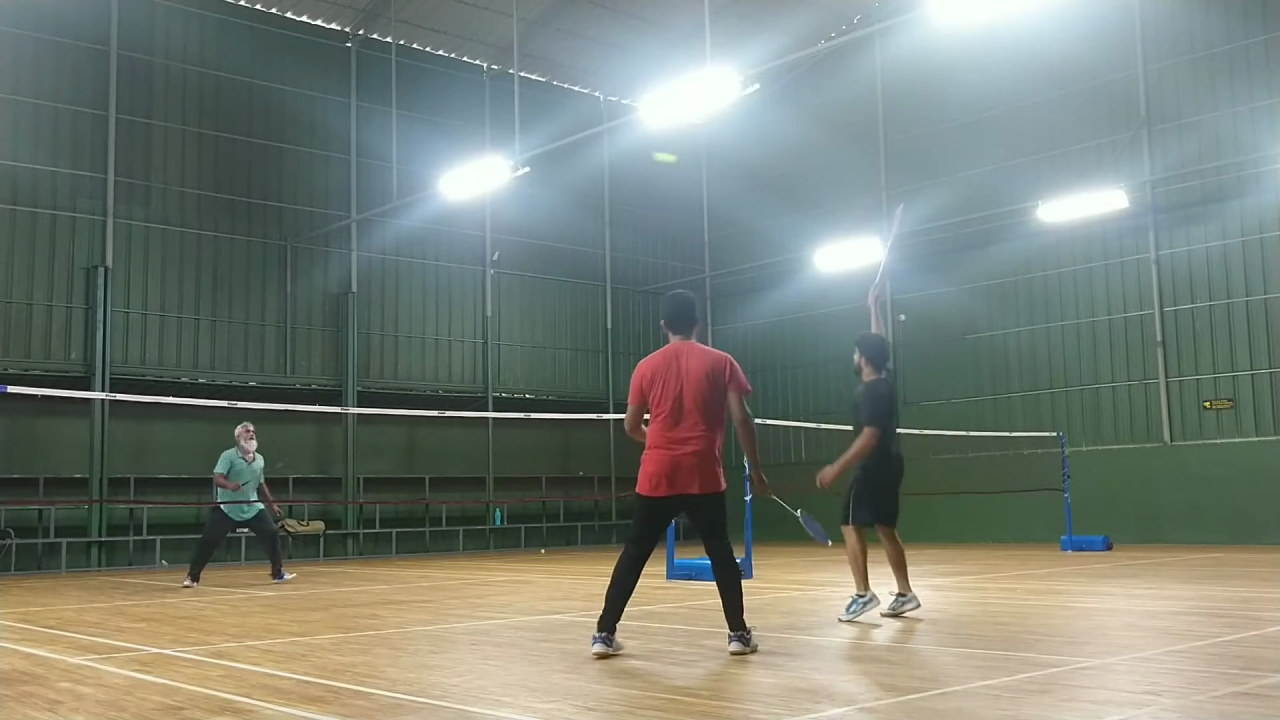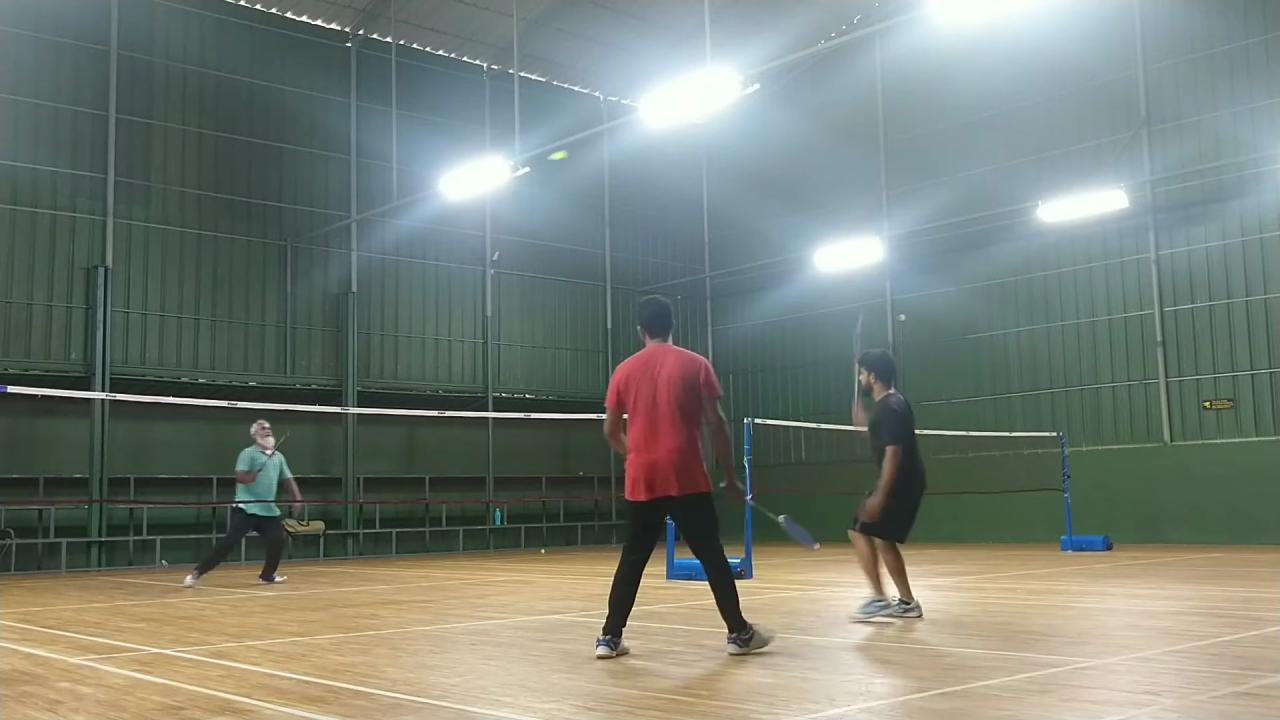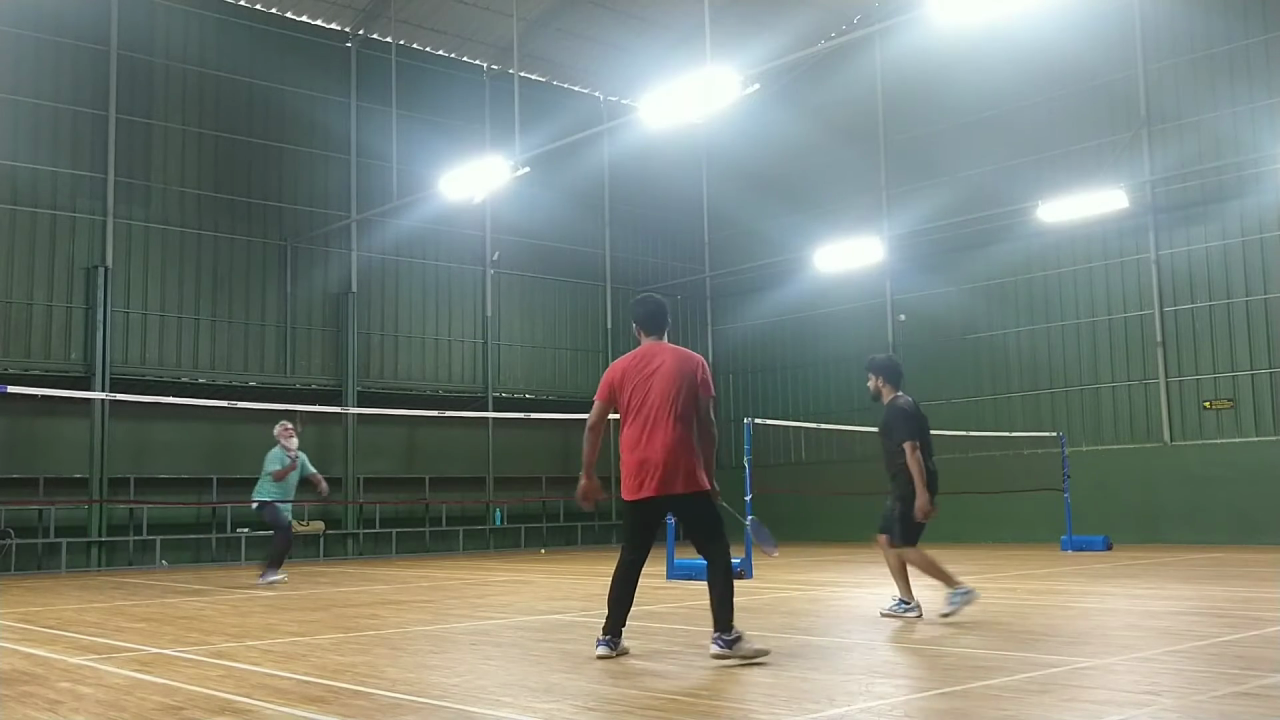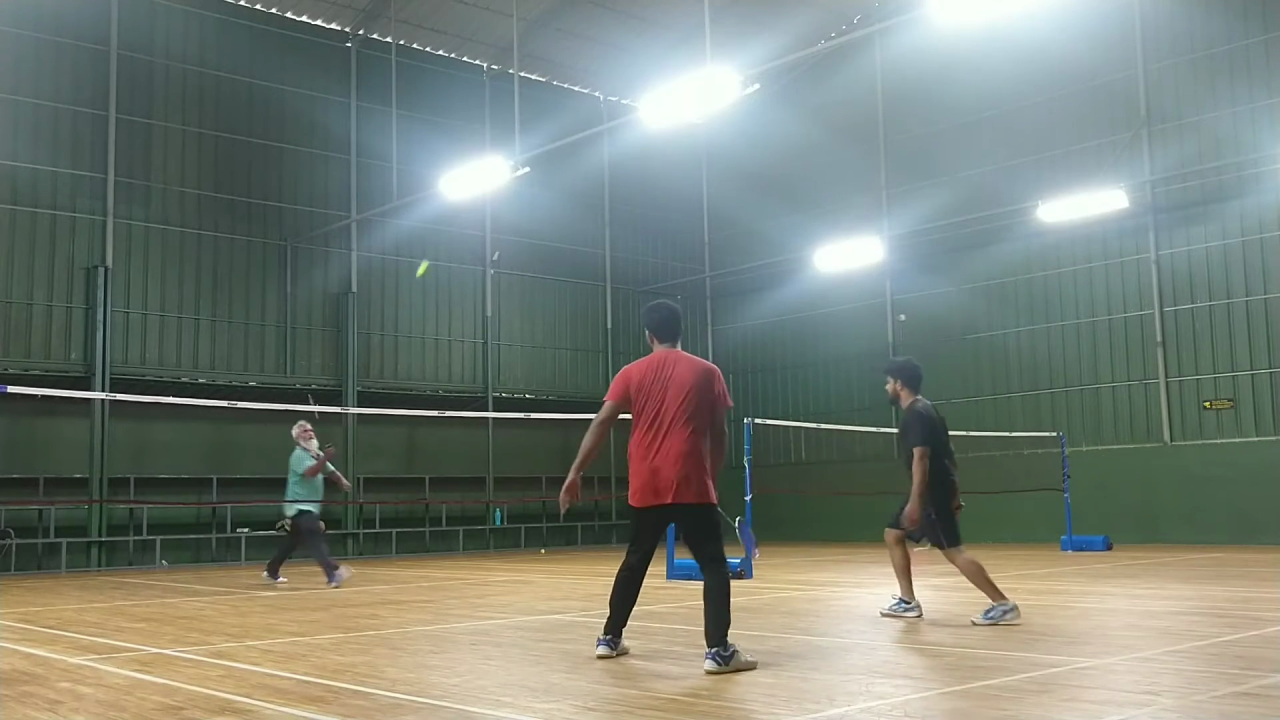
dt=0.2s
person 1, frame 1
left shoulder: (647, 366)
right shoulder: (721, 362)
left elbow: (633, 426)
right elbow: (741, 418)
right wrist: (755, 468)
left hip: (657, 476)
right hip: (703, 475)
left knee: (634, 554)
right knee: (721, 554)
left ankle: (604, 634)
right ankle: (739, 634)
person 1, frame 2
left shoulder: (625, 371)
right shoulder: (696, 365)
left elbow: (611, 430)
right elbow: (716, 423)
right wrist: (728, 471)
left hip: (641, 480)
right hip: (686, 477)
left knee: (632, 558)
right knee: (711, 554)
left ankle: (610, 637)
right ankle: (738, 633)
person 1, frame 3
left shoulder: (620, 369)
right shoulder: (692, 363)
left elbow: (594, 426)
right elbow: (706, 424)
left wrist: (588, 475)
right wrist: (709, 471)
left hip: (637, 481)
right hip: (683, 476)
left knee: (631, 558)
right knee: (717, 551)
left ankle: (611, 637)
right ankle: (724, 636)
person 1, frame 4
left shoulder: (631, 373)
right shoulder: (706, 372)
left elbow: (603, 422)
right elbow: (717, 435)
left wrist: (576, 472)
right wrist: (711, 478)
left hip: (645, 487)
right hip: (691, 487)
left knee: (635, 562)
right knee: (714, 564)
left ankle: (609, 638)
right ankle: (717, 650)
person 2, frame 1
left shoulder: (872, 392)
right shoulder: (884, 381)
left elbow: (869, 436)
right elbow: (877, 339)
left wrist: (837, 467)
right wrist: (875, 307)
left hip: (875, 468)
right hip: (889, 466)
left knee: (851, 528)
right knee: (885, 528)
left ankle: (863, 594)
right ankle: (905, 595)
person 2, frame 2
left shoulder: (889, 408)
right shoulder: (889, 404)
left elbow: (894, 453)
left wrist: (879, 495)
left hip: (898, 487)
right hip: (901, 486)
left knee: (860, 533)
right knee: (885, 541)
left ankle: (879, 598)
right ankle: (907, 601)
person 2, frame 3
left shoulder: (898, 409)
right shoulder: (903, 406)
left elbow: (912, 450)
left wrist: (921, 493)
left hip: (911, 490)
right hip: (907, 489)
left knee: (903, 548)
right knee: (885, 539)
left ankle: (959, 588)
right ankle: (907, 601)
person 2, frame 4
left shoulder: (915, 414)
right shoulder: (921, 410)
left elbow: (921, 458)
right elbow: (942, 455)
left wrist: (914, 501)
right wrist: (953, 496)
left hip: (932, 493)
right hip: (930, 492)
left knee: (952, 552)
right knee: (893, 535)
left ankle: (1003, 605)
right ankle: (907, 601)
